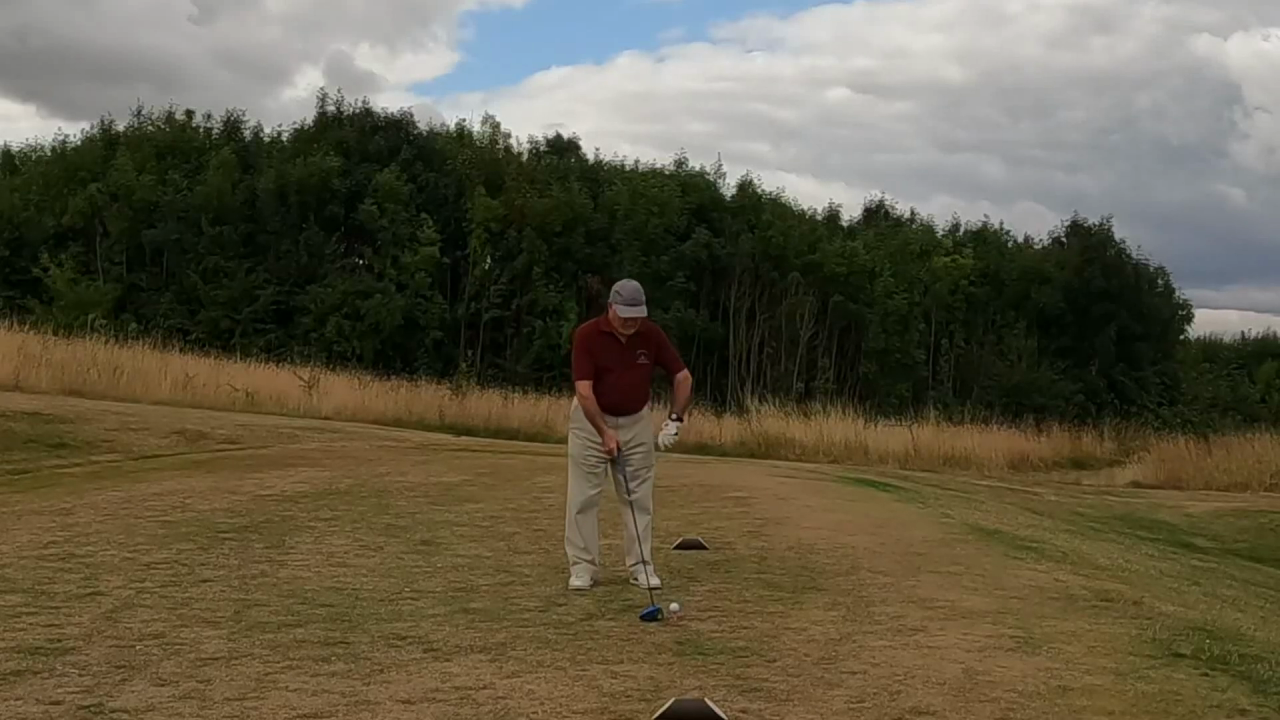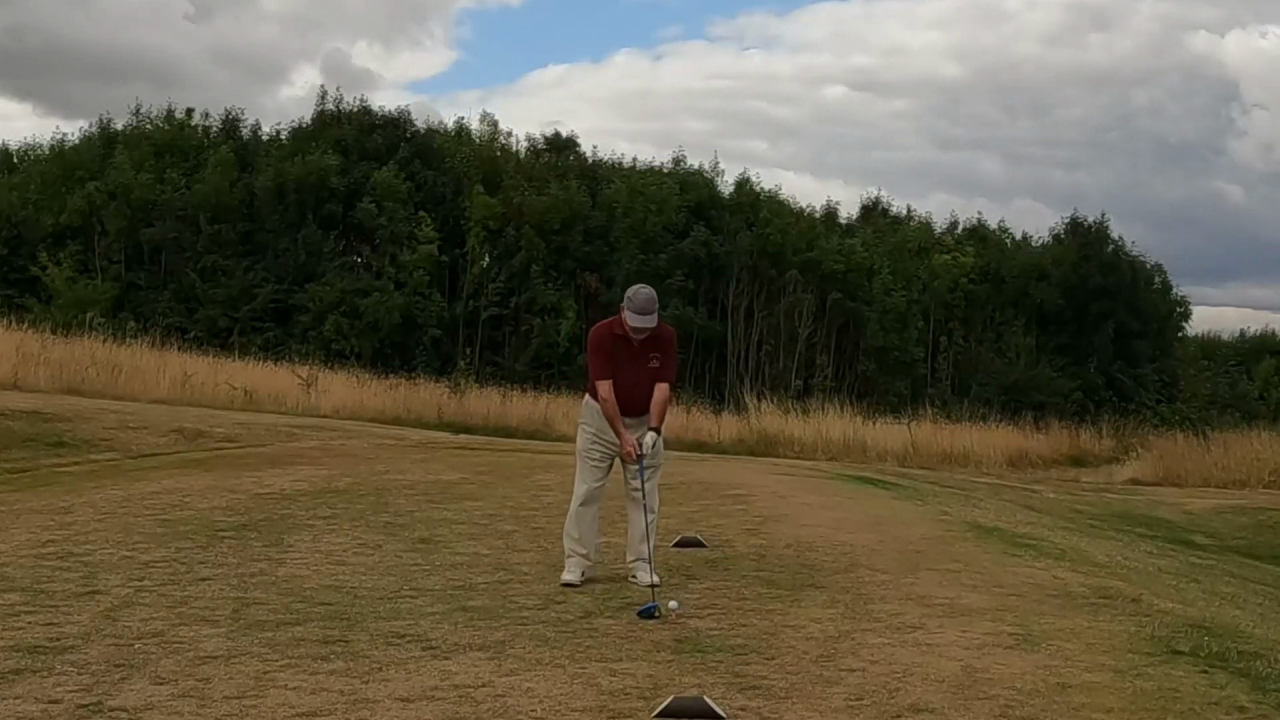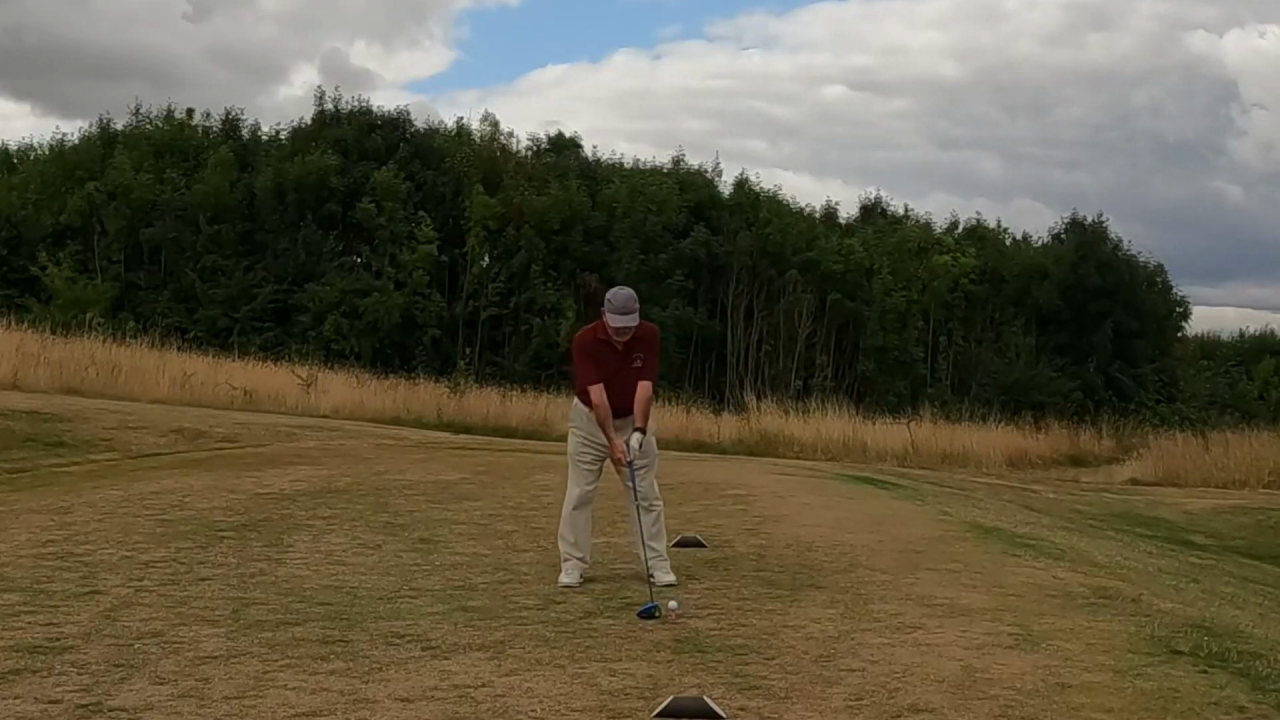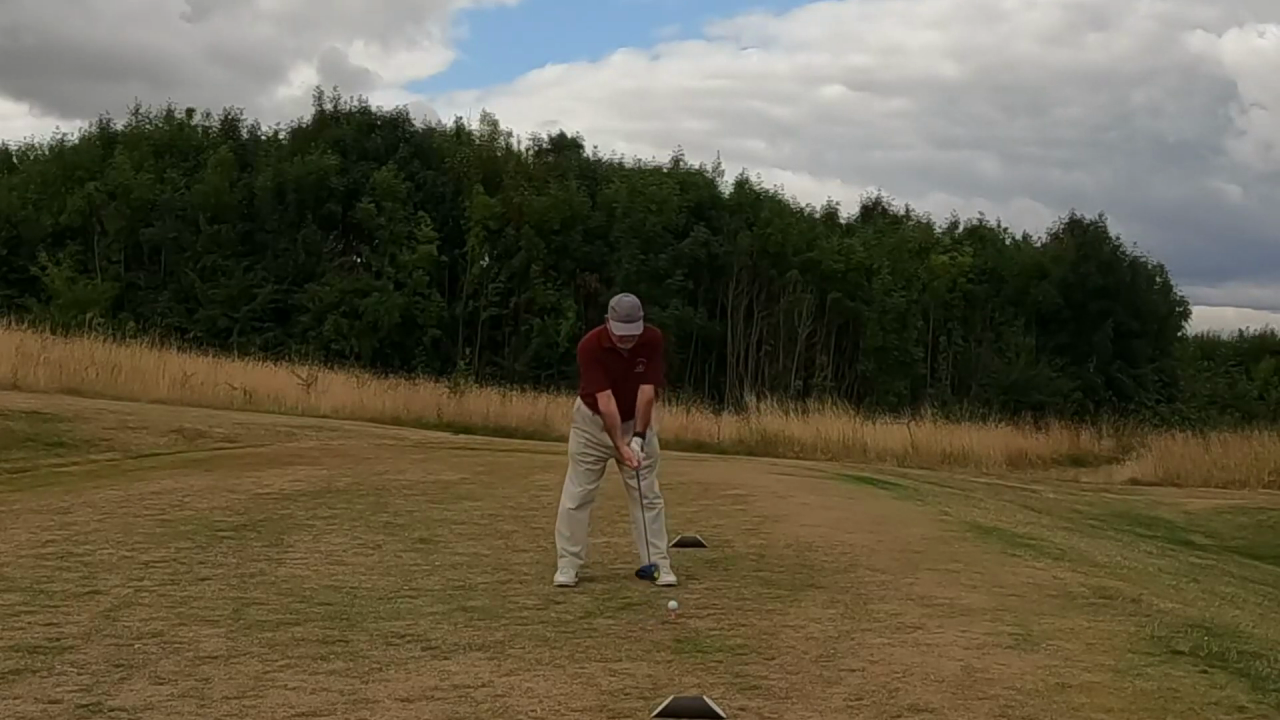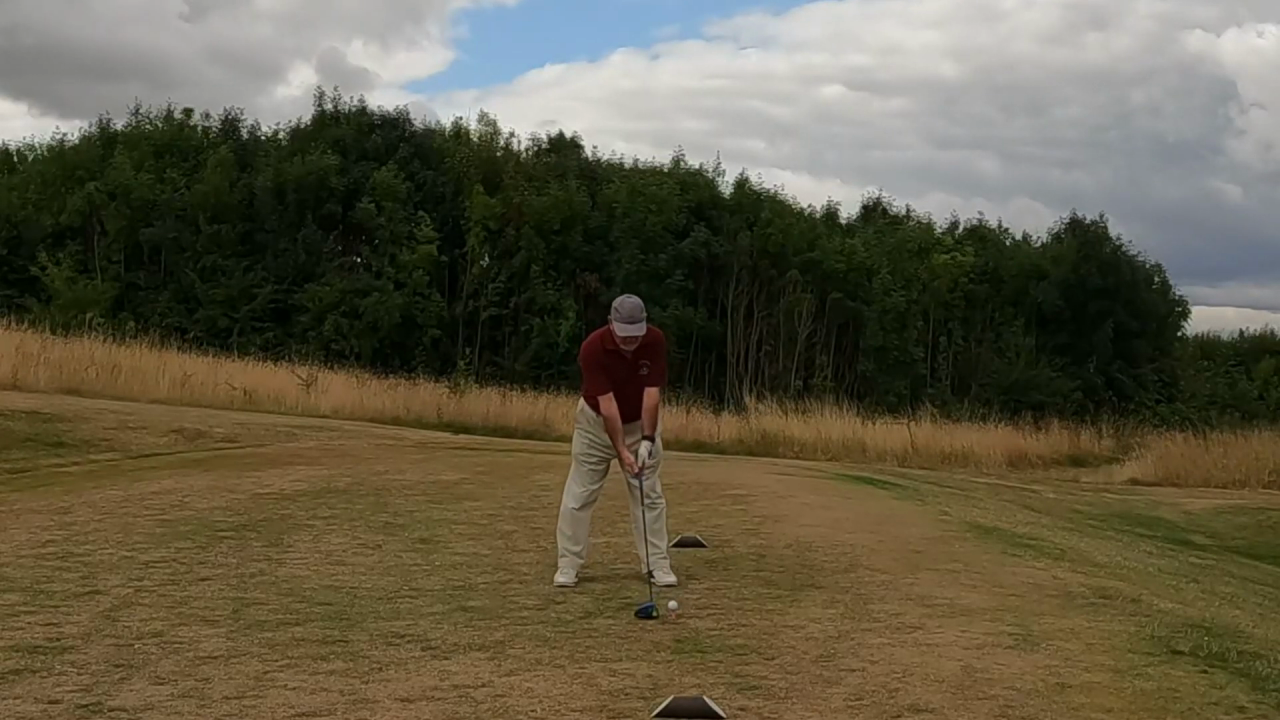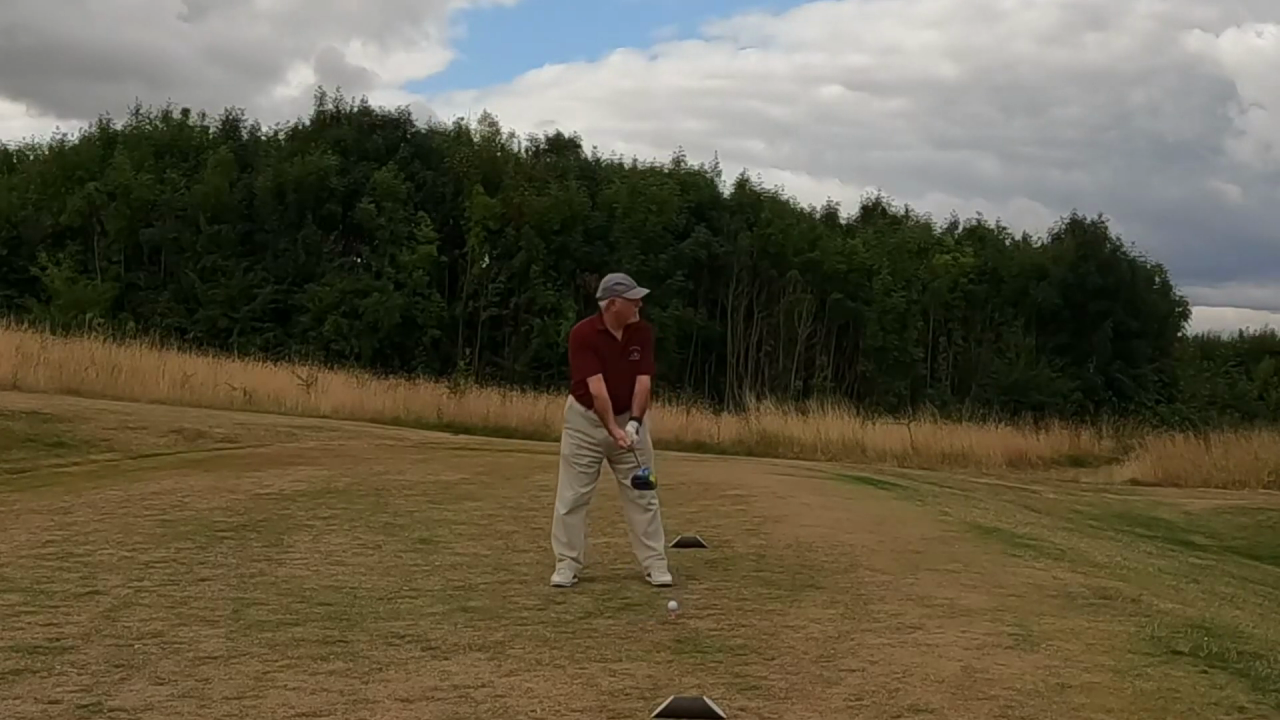
dt=0.7s
person 1, frame 1
left shoulder: (652, 334)
right shoulder: (587, 334)
left elbow: (683, 377)
right elbow: (583, 390)
left wrist: (674, 420)
right wrist: (604, 433)
left hip: (636, 422)
right hip: (593, 422)
left knee: (639, 497)
right knee: (584, 497)
left ankle: (641, 565)
right ankle: (583, 566)
person 1, frame 2
left shoulder: (666, 337)
right shoulder: (600, 335)
left elbow: (663, 388)
right elbow: (604, 391)
left wrist: (653, 431)
right wrist: (622, 435)
left hip: (644, 421)
right hip: (600, 418)
left knee: (644, 496)
right knee: (587, 491)
left ankle: (640, 564)
right ankle: (576, 562)
person 1, frame 3
left shoulder: (649, 335)
right shoulder: (585, 340)
left elbow: (645, 388)
right elbow: (597, 395)
left wrist: (638, 432)
right wrist: (612, 440)
left hip: (634, 420)
right hip: (590, 419)
left knee: (647, 494)
right knee: (579, 494)
left ankle: (657, 563)
right ankle: (573, 564)
person 1, frame 4
left shoulder: (653, 339)
right shoulder: (590, 346)
left elbow: (647, 392)
right elbow: (605, 401)
left wrist: (638, 438)
right wrist: (620, 446)
left hip: (636, 422)
right hip: (592, 420)
left knee: (648, 494)
right knee: (577, 494)
left ankle: (658, 563)
right ankle: (568, 564)
person 1, frame 5
left shoulder: (656, 341)
right shoulder: (592, 348)
left elbow: (652, 394)
right elbow: (607, 403)
left wrist: (647, 441)
right wrist: (620, 450)
left hip: (640, 423)
right hip: (596, 422)
left knee: (650, 496)
right knee: (579, 494)
left ankle: (658, 564)
right ankle: (568, 565)
person 1, frame 6
left shoulder: (642, 332)
right shoulder: (583, 333)
left elbow: (643, 381)
right elbow: (596, 386)
left wrist: (634, 423)
right wrist: (613, 429)
left hip: (629, 420)
right hip: (586, 419)
left knee: (642, 494)
right knee: (572, 495)
left ankle: (655, 564)
right ankle: (567, 564)
